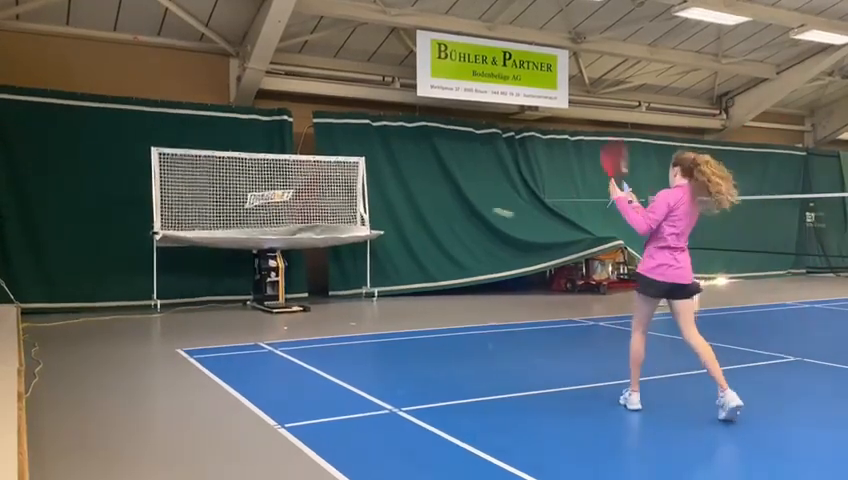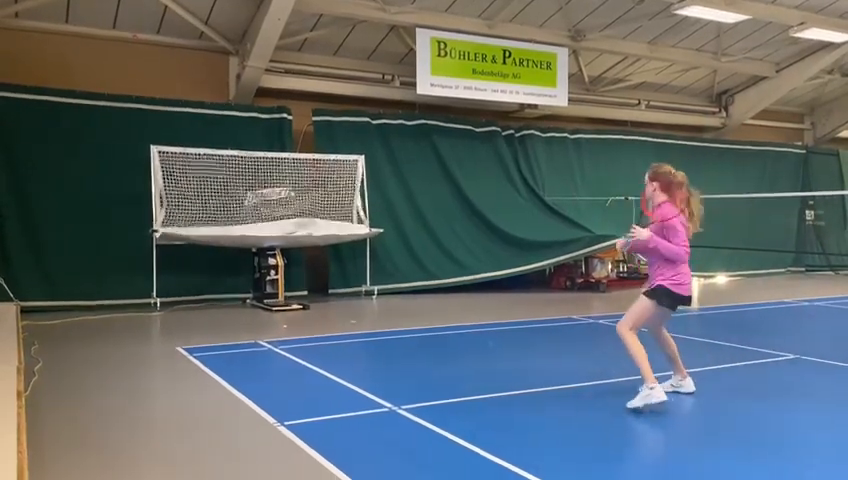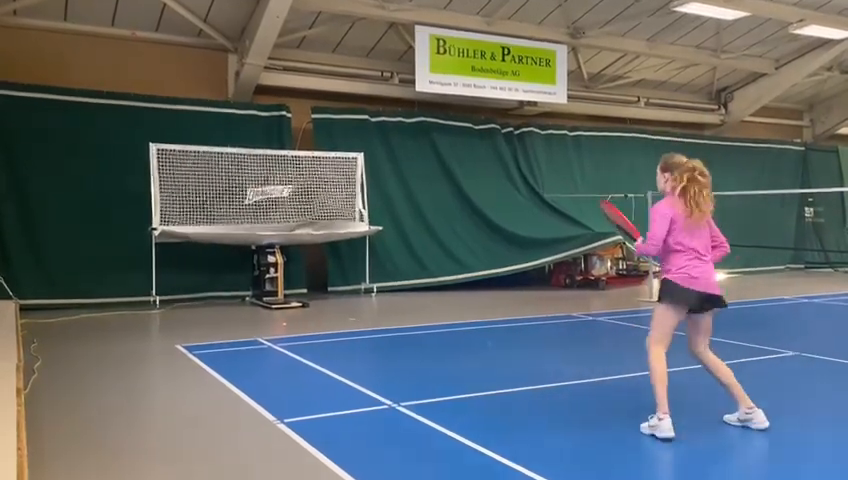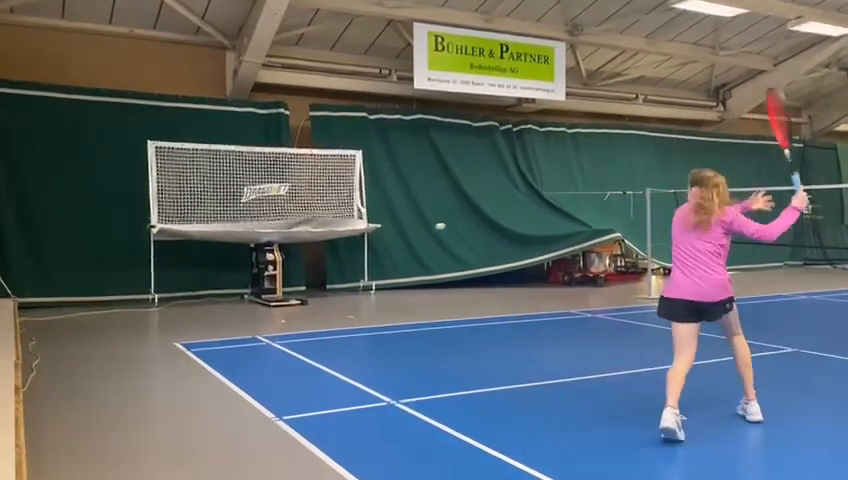
dt=0.5s
person 1, frame 1
left shoulder: (667, 196)
right shoulder: (693, 198)
left elbow: (643, 228)
left wrist: (622, 204)
right wrist: (634, 204)
left hip: (654, 273)
right hip: (682, 276)
left knee: (638, 331)
right knee: (692, 335)
left ankle: (633, 393)
right ankle: (726, 393)
person 1, frame 2
left shoulder: (670, 216)
right shoulder: (658, 211)
left elbow: (682, 254)
right elbow: (651, 246)
left wrist: (650, 239)
right wrist: (631, 244)
left hip: (669, 285)
right hip: (668, 284)
left knee: (625, 328)
right knee: (656, 330)
left ankle: (652, 388)
right ankle: (682, 378)
person 1, frame 3
left shoulder: (662, 207)
right shoulder: (700, 208)
left elbow: (652, 249)
right elbow: (722, 247)
left wrist: (639, 246)
left hip: (681, 283)
right hip: (708, 286)
left knee: (655, 347)
right knee: (700, 350)
left ankle: (662, 419)
right ankle: (750, 411)
person 1, frame 4
left shoulder: (680, 214)
right shoulder: (725, 215)
right elbow: (767, 235)
left wrist: (746, 206)
right wrist: (794, 208)
left hip: (678, 293)
right hip: (715, 291)
left knee: (682, 358)
right knee: (736, 337)
left ankle: (670, 412)
right ankle: (751, 402)
